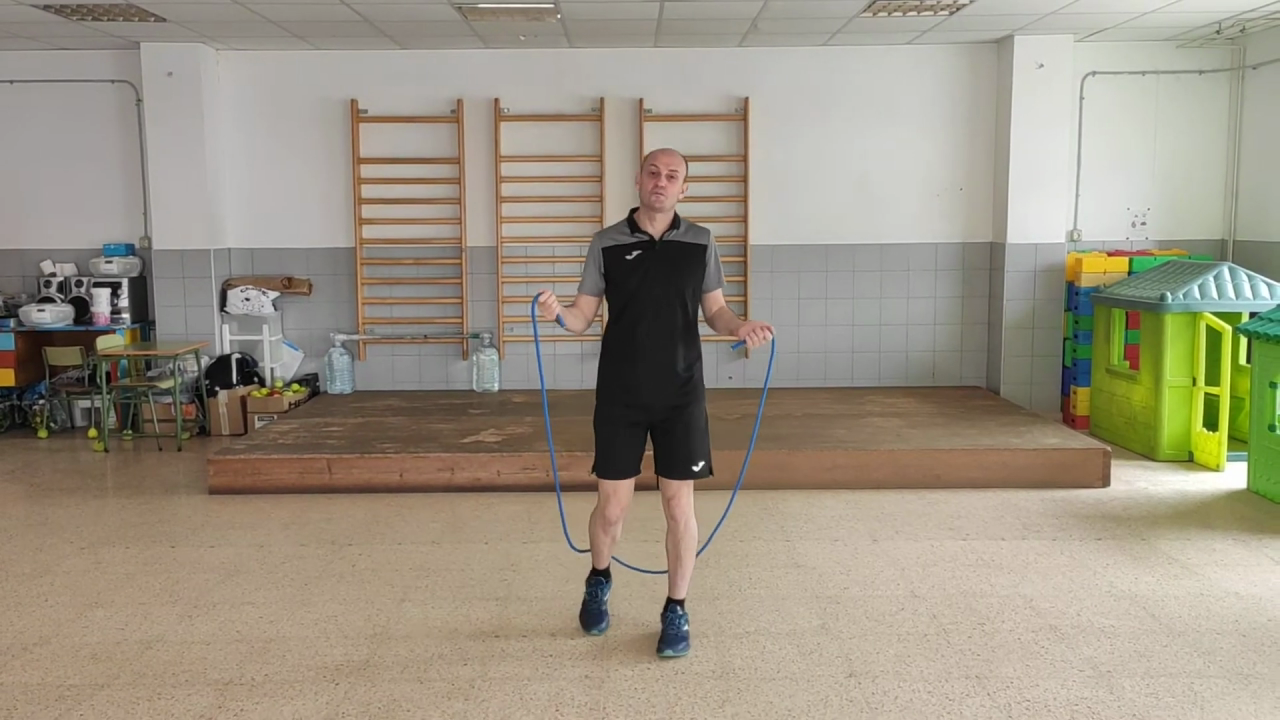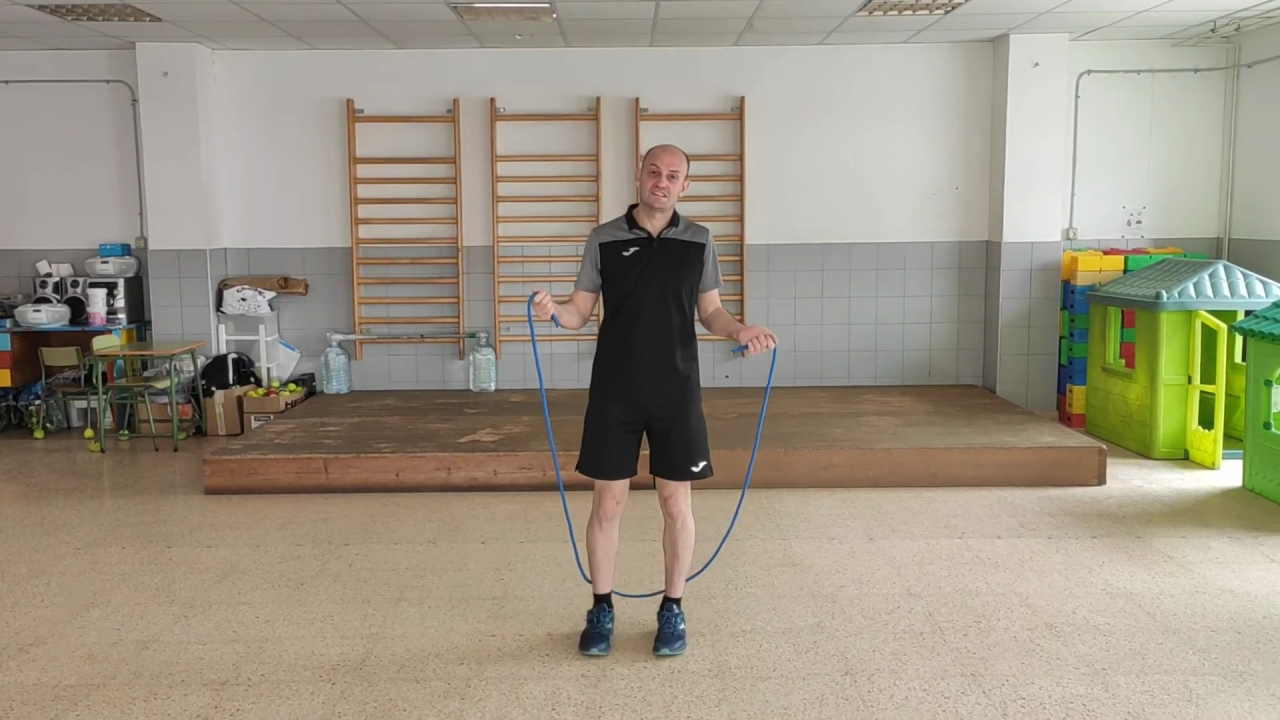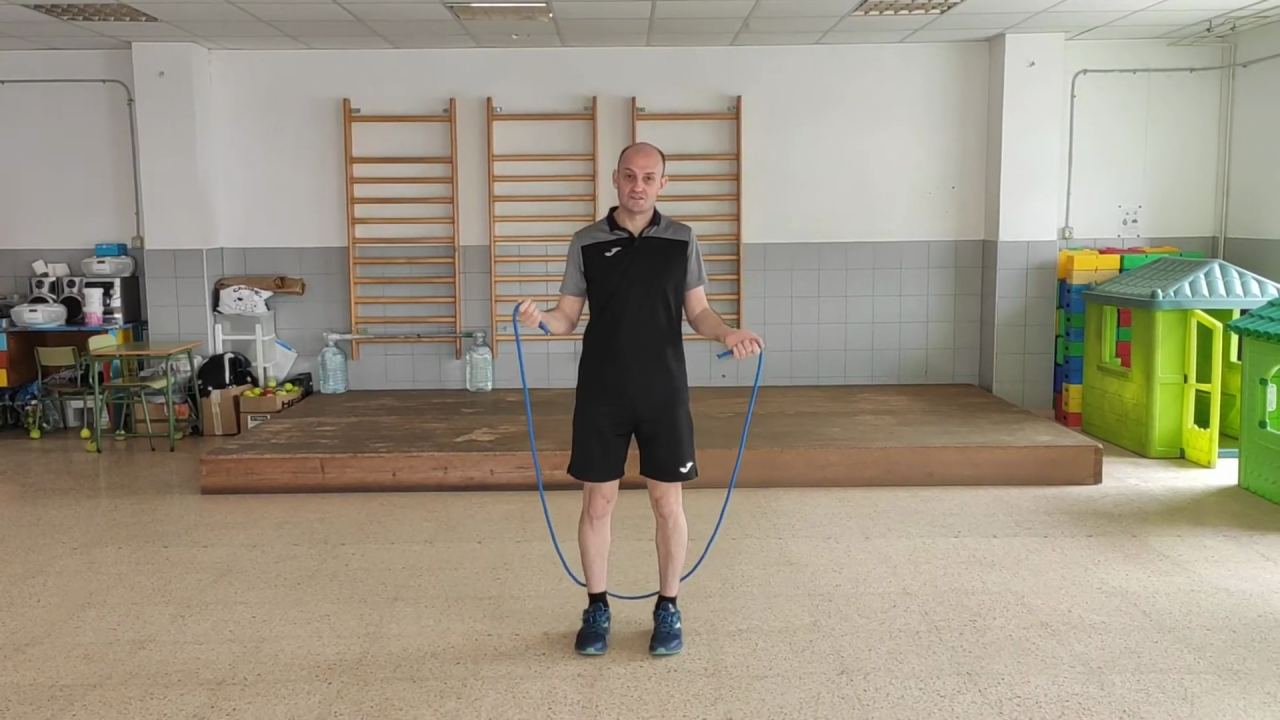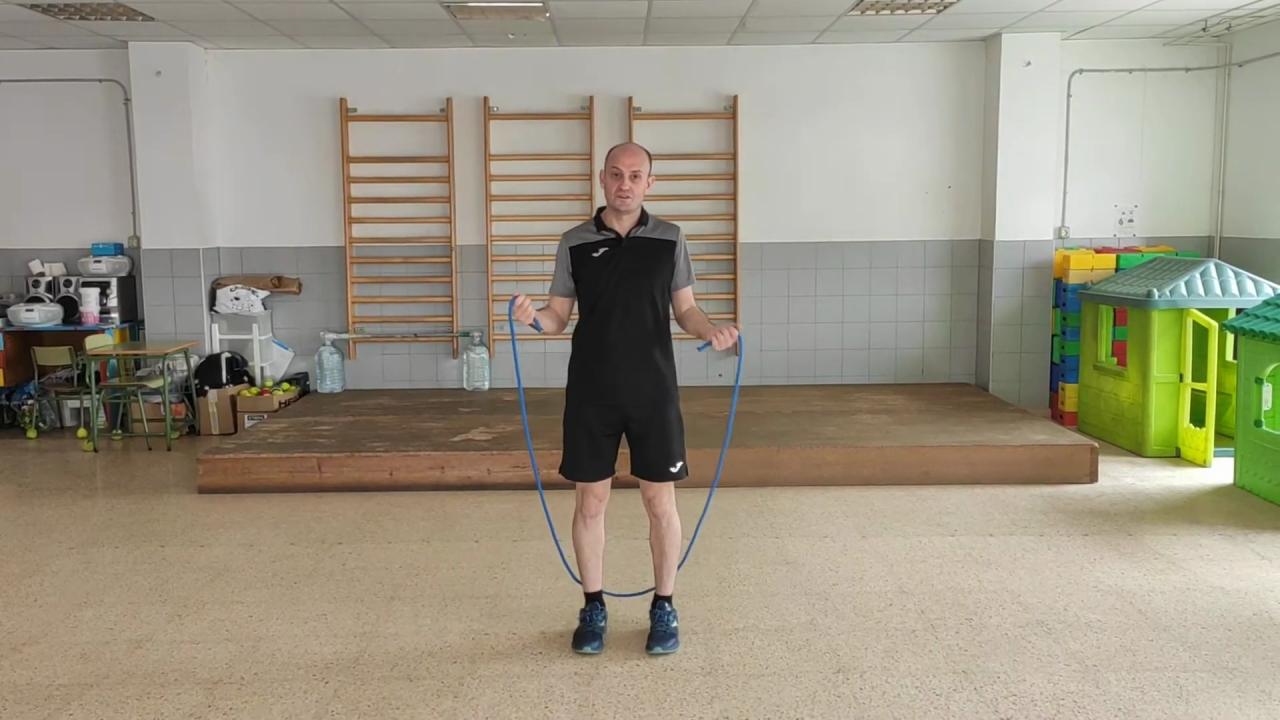
dt=0.4s
person 1, frame 1
left shoulder: (701, 242)
right shoulder: (607, 243)
left elbow: (714, 310)
right elbow: (584, 315)
left wrist: (740, 326)
right wrist: (556, 311)
left hip: (681, 395)
right hip: (620, 396)
left knee: (679, 504)
right knee: (612, 506)
left ankle: (676, 610)
right ankle: (599, 578)
person 1, frame 2
left shoulder: (698, 241)
right shoulder: (603, 239)
left elbow: (709, 311)
right elbow: (580, 311)
left wrist: (740, 330)
right wrist: (552, 310)
left hip: (677, 393)
right hip: (614, 394)
left knee: (676, 503)
right knee: (607, 503)
left ankle: (672, 609)
right ankle: (601, 608)
person 1, frame 3
left shoulder: (681, 239)
right shoulder: (586, 243)
left elbow: (697, 311)
right elbow: (568, 317)
left wrist: (727, 333)
right wrist: (538, 317)
left hip: (664, 392)
right hip: (601, 394)
left knee: (667, 503)
right knee: (597, 502)
left ankle: (667, 608)
right ankle: (597, 608)
person 1, frame 4
left shoulder: (670, 239)
right shoulder: (575, 243)
left elbow: (686, 310)
right elbow: (558, 317)
left wrist: (709, 329)
right wrist: (534, 316)
left hip: (653, 391)
right hip: (592, 392)
left knee: (660, 501)
right knee: (590, 501)
left ankle: (663, 607)
right ankle: (593, 607)
